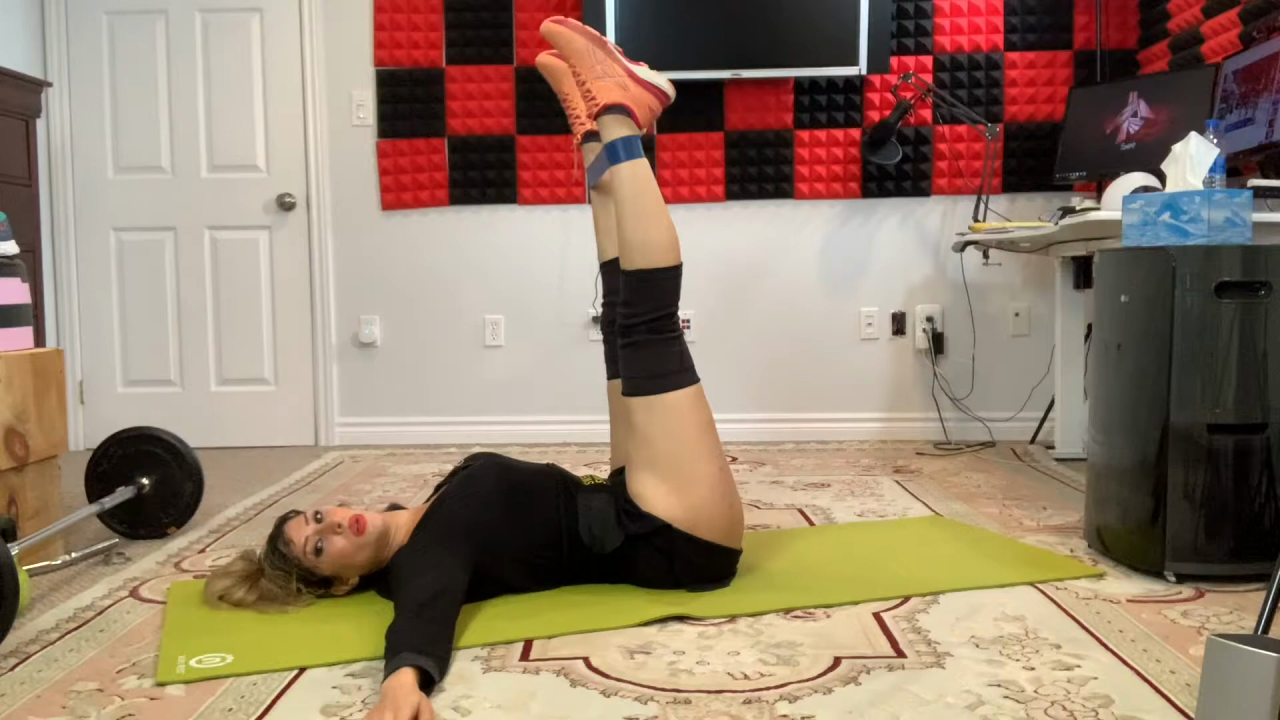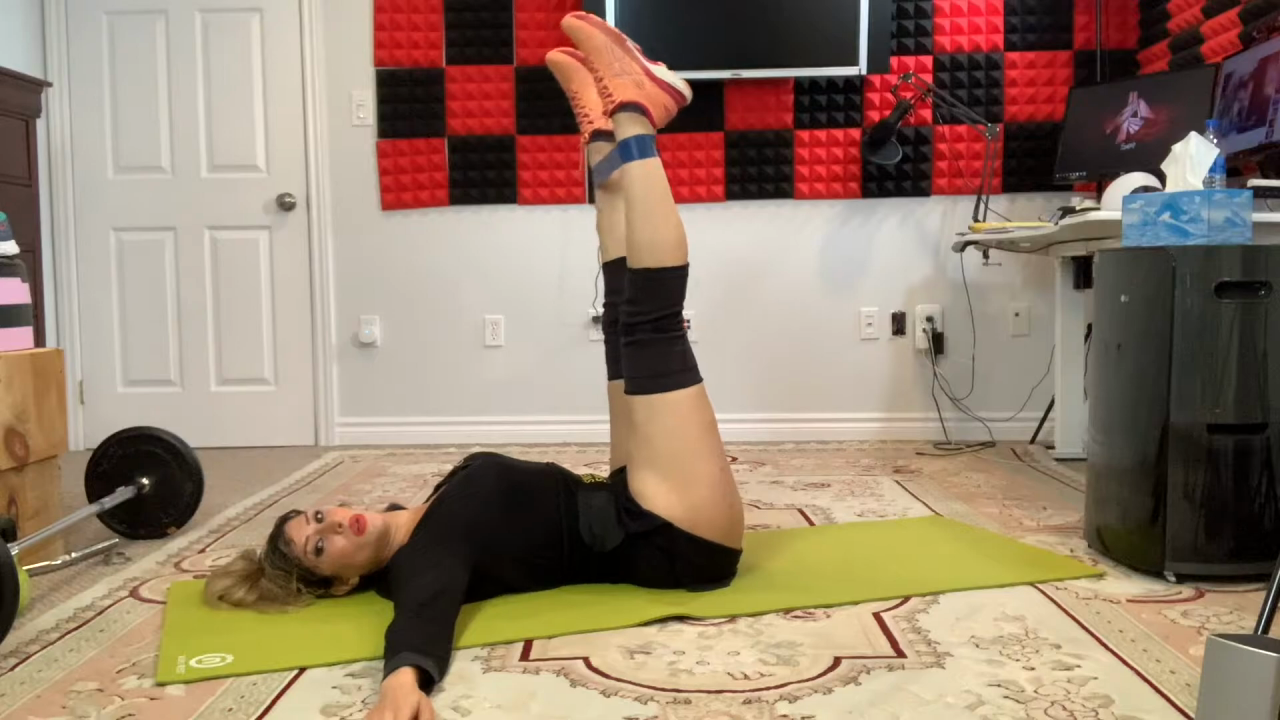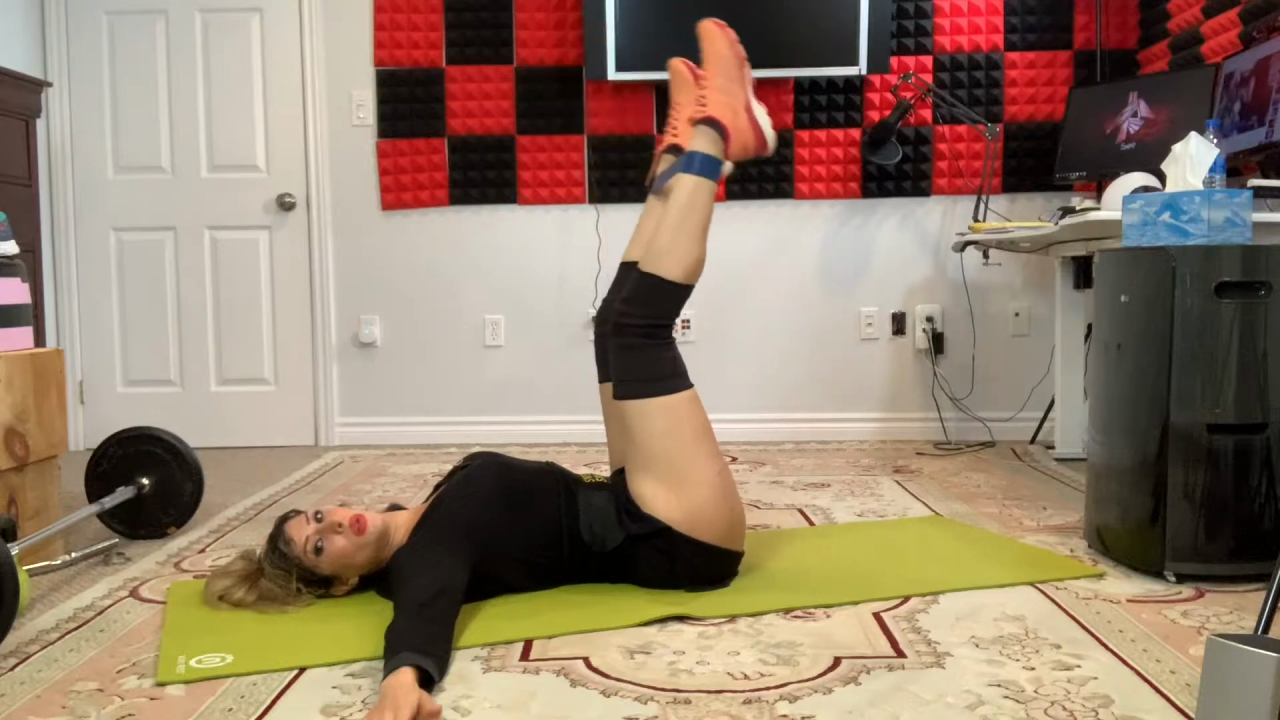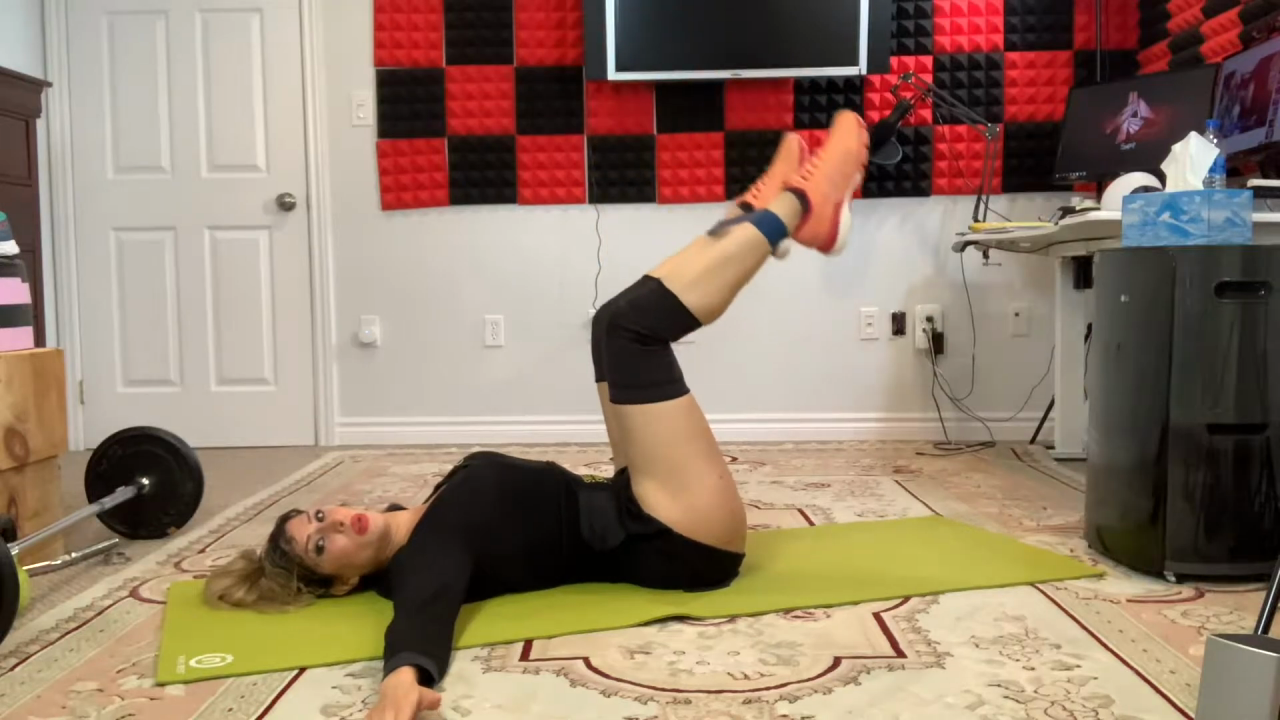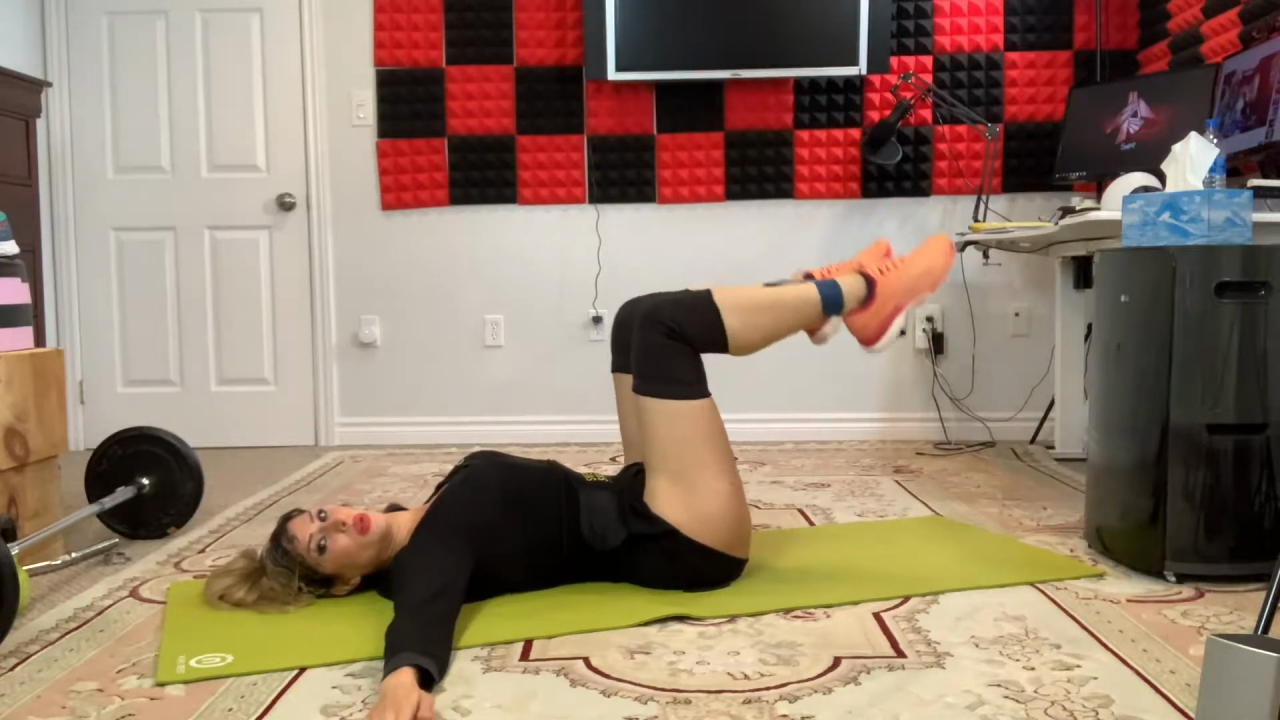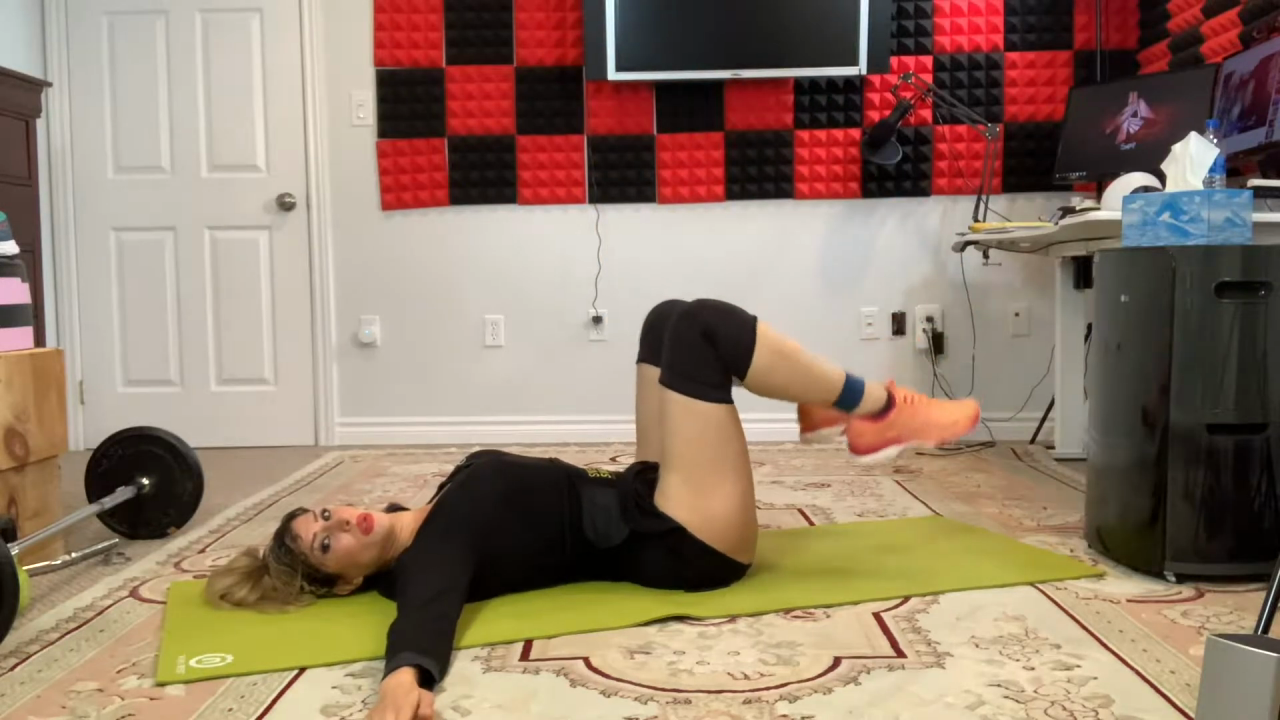
dt=0.3s
person 1, frame 1
left shoulder: (422, 521)
right shoulder: (418, 564)
right elbow: (425, 615)
left hip: (634, 521)
right hip: (679, 544)
right knee: (645, 324)
left ankle: (600, 130)
right ankle: (614, 120)
person 1, frame 2
left shoulder: (421, 522)
right shoulder: (418, 563)
right elbow: (424, 614)
left hip: (627, 513)
right hip: (680, 544)
right knee: (649, 321)
left ankle: (607, 132)
right ankle: (629, 116)
person 1, frame 3
left shoulder: (416, 522)
right shoulder: (419, 562)
right elbow: (423, 614)
left hip: (639, 525)
right hip: (684, 544)
left knee: (629, 323)
right knee: (629, 324)
left ankle: (687, 147)
right ankle: (713, 135)
person 1, frame 4
left shoulder: (418, 522)
right shoulder: (415, 565)
right elbow: (424, 615)
left hip: (628, 517)
right hip: (680, 547)
left knee: (625, 329)
right knee: (627, 326)
left ankle: (769, 207)
right ankle: (794, 207)
person 1, frame 5
left shoulder: (418, 522)
right shoulder: (416, 564)
right elbow: (424, 616)
left hip: (634, 511)
right hip: (680, 543)
left knee: (643, 322)
right knee: (658, 324)
left ankle: (831, 294)
right ankle: (859, 294)
person 1, frame 6
left shoulder: (421, 522)
right shoulder: (420, 565)
right elbow: (425, 617)
left hip: (638, 499)
right hip: (684, 545)
left knee: (672, 320)
right knee: (699, 329)
left ankle: (837, 404)
right ankle: (878, 408)
